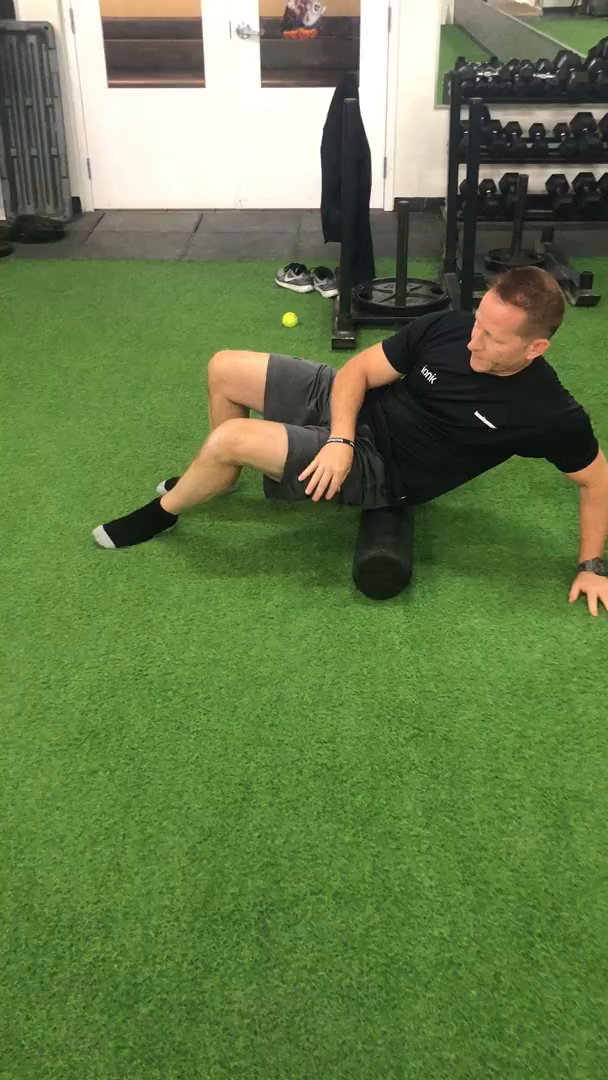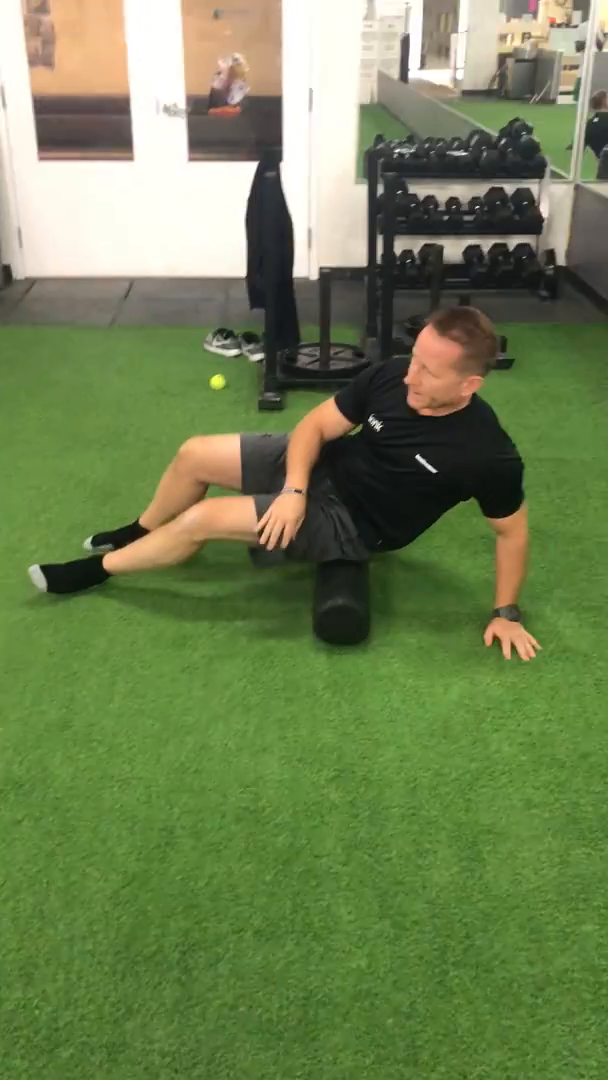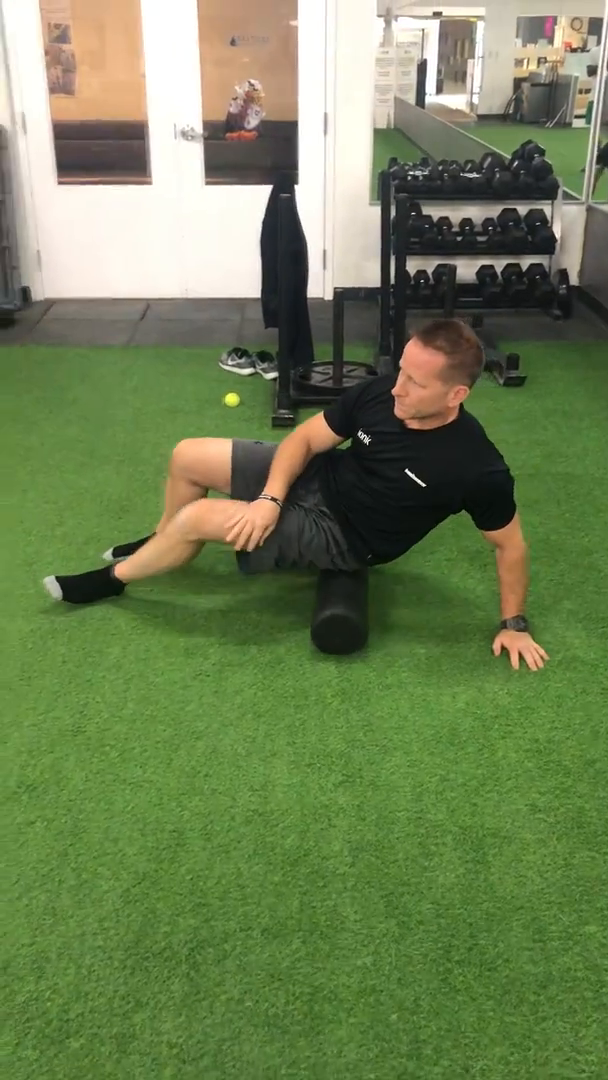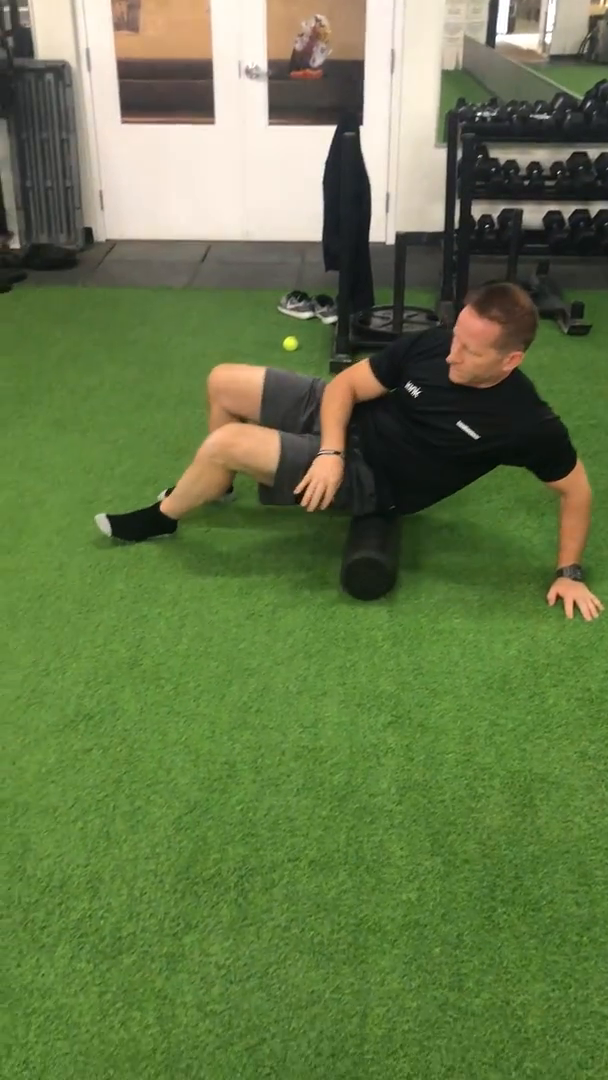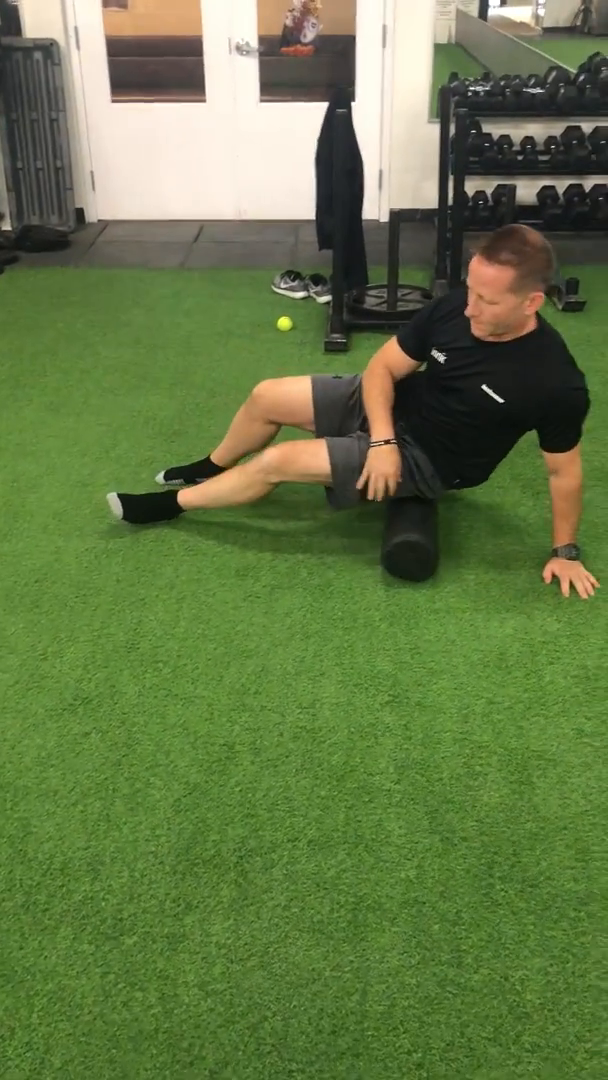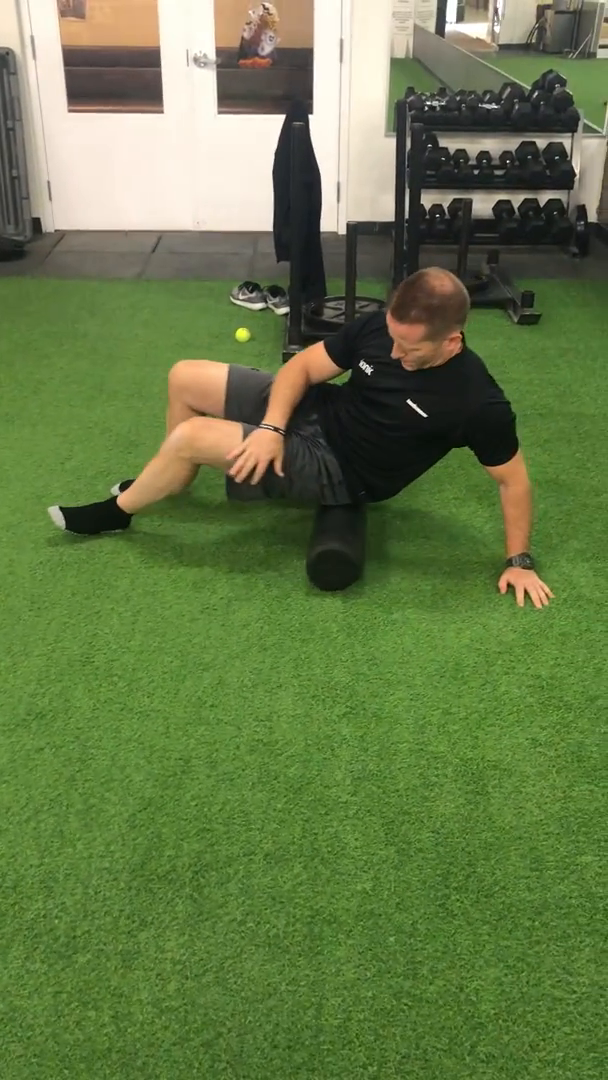
dt=0.7s
person 1, frame 1
left shoulder: (547, 413)
right shoulder: (446, 328)
right elbow: (357, 370)
right wrist: (340, 441)
left hip: (381, 467)
right hip: (356, 405)
left knee: (230, 440)
right knee: (225, 368)
left ankle: (161, 514)
right ankle: (210, 479)
person 1, frame 2
left shoulder: (487, 455)
right shoulder: (391, 377)
left elbow: (512, 531)
right elbow: (316, 425)
left wrist: (505, 614)
right wrist: (295, 489)
left hip: (349, 523)
right hip: (321, 467)
left knee: (203, 519)
right knee: (194, 455)
left ankle: (99, 569)
right ankle: (140, 532)
person 1, frame 3
left shoulder: (476, 469)
right shoulder: (379, 393)
left elbow: (509, 543)
right elbow: (306, 438)
left wrist: (513, 624)
right wrist: (270, 498)
left hip: (342, 535)
right hip: (315, 478)
left knee: (195, 517)
right knee: (186, 456)
left ankle: (113, 579)
right ankle: (159, 544)
person 1, frame 4
left shoulder: (526, 423)
right shoulder: (431, 345)
left elbow: (575, 489)
right elbow: (347, 384)
left wrist: (569, 573)
right wrist: (330, 452)
left hip: (367, 475)
right hip: (346, 421)
left knee: (223, 445)
right knee: (224, 382)
left ankle: (161, 518)
right ankle: (217, 485)
person 1, frame 5
left shoulder: (555, 383)
right shoulder: (453, 309)
left elbow: (565, 471)
right elbow: (382, 367)
left wrist: (565, 552)
right wrist: (382, 441)
left hip: (428, 461)
right hip: (392, 405)
left knee: (279, 461)
right knee: (265, 398)
left ankle: (172, 504)
right ankle: (213, 466)
person 1, frame 6
left shoulder: (477, 403)
right shoulder: (382, 326)
left elbow: (513, 480)
right elbow: (304, 366)
left wrist: (518, 562)
right wrist: (273, 428)
left hip: (336, 468)
right hip: (315, 411)
left knee: (189, 438)
right knee: (185, 378)
left ankle: (116, 513)
right ankle: (162, 481)
